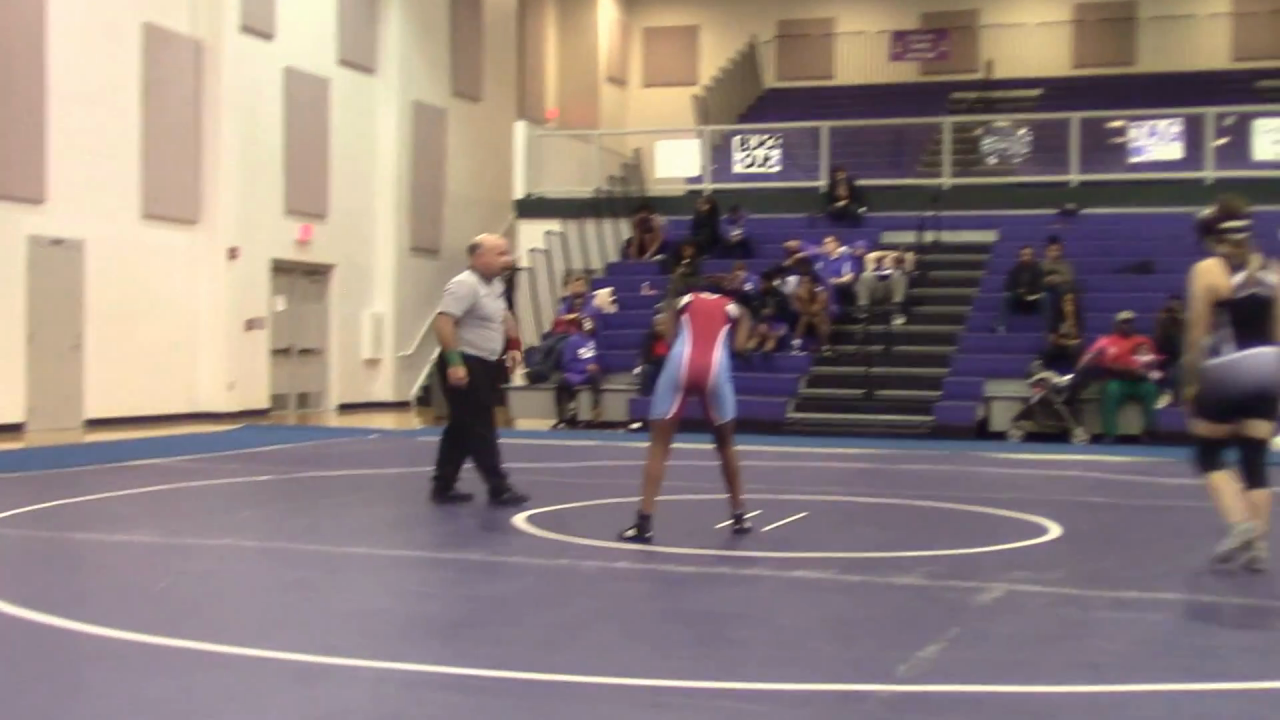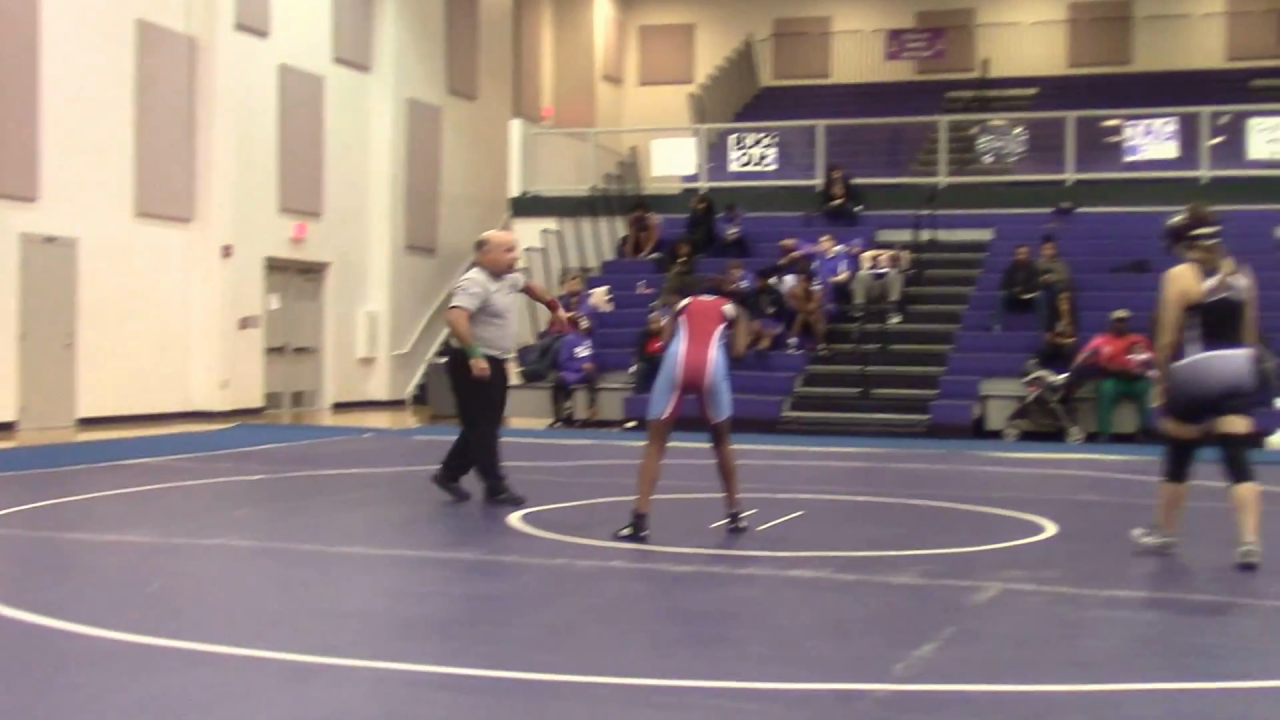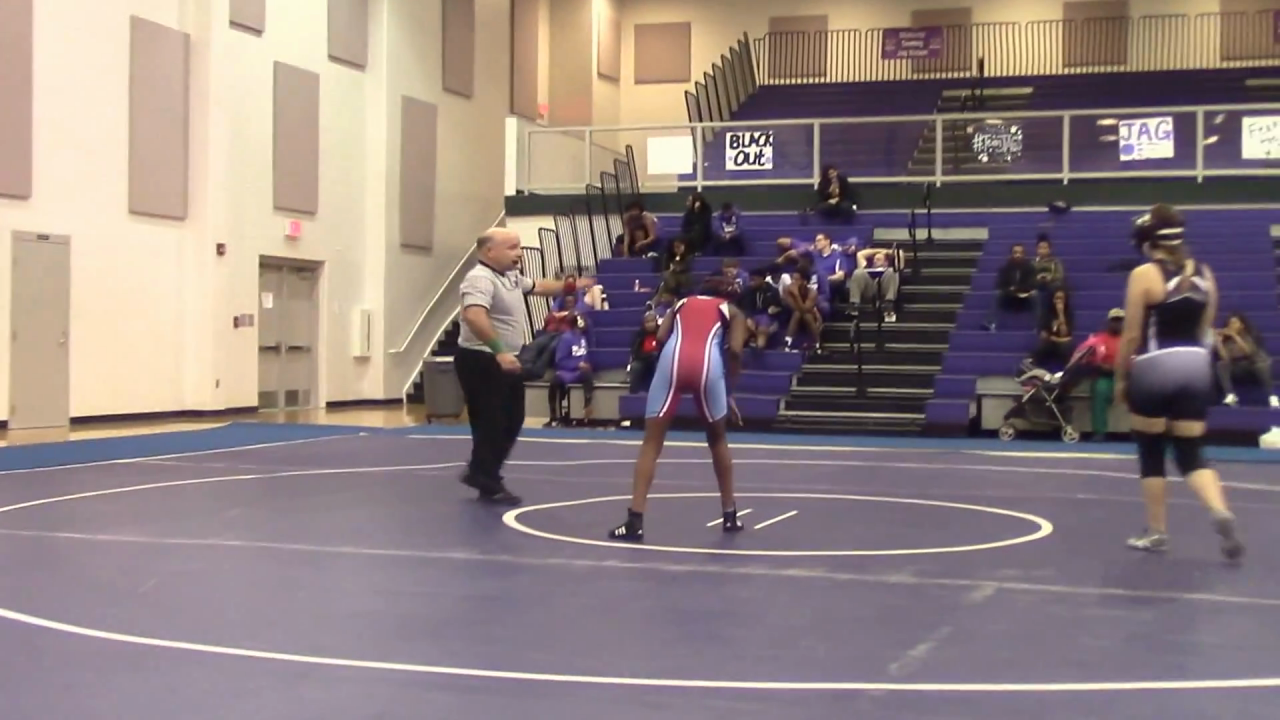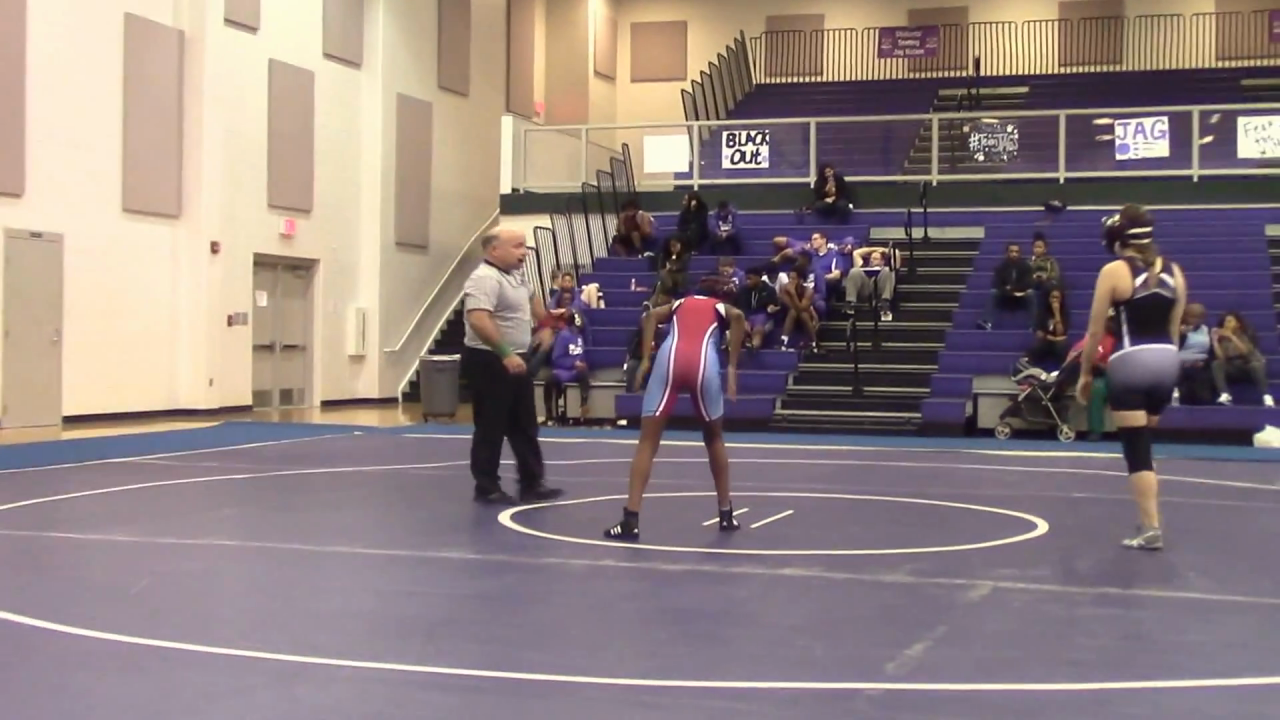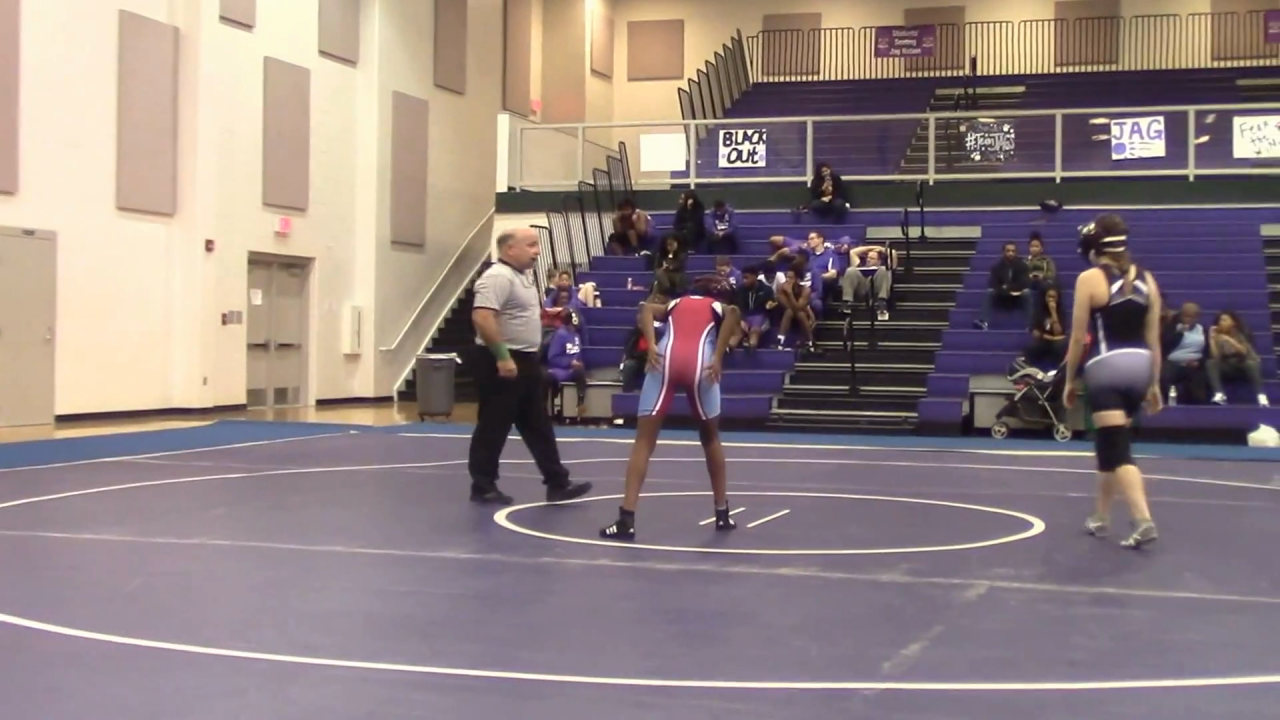
dt=0.2s
person 1, frame 1
left shoulder: (1206, 270)
left elbow: (1197, 334)
left wrist: (1190, 382)
left hip: (1228, 370)
left knee: (1209, 456)
left ankle: (1240, 525)
person 1, frame 2
left shoulder: (1179, 276)
right shoulder: (1240, 273)
left elbow: (1168, 338)
right elbow: (1248, 330)
left wrist: (1162, 382)
left hip: (1196, 371)
right hip: (1239, 367)
left knee: (1178, 458)
right knee: (1236, 459)
left ankle: (1164, 533)
right ankle: (1248, 542)
person 1, frame 3
left shoulder: (1144, 274)
right shoulder: (1203, 273)
left elbow: (1131, 336)
right elbow: (1204, 331)
left wrist: (1121, 378)
left hip: (1155, 367)
right hip: (1196, 367)
left knee: (1150, 454)
right knee: (1192, 456)
left ankle: (1156, 533)
right ankle: (1221, 513)
person 1, frame 4
left shoulder: (1113, 271)
right shoulder: (1172, 271)
left elbow: (1095, 330)
right elbow: (1174, 330)
left wrist: (1085, 373)
left hip: (1130, 364)
right hip: (1166, 362)
left knee: (1137, 450)
right knee: (1140, 445)
left ankle: (1152, 529)
right ankle: (1149, 517)
person 1, frame 5
left shoulder: (1089, 279)
right shoulder: (1145, 279)
left elbow: (1079, 337)
right elbow: (1153, 337)
left wrist: (1070, 380)
right wrist: (1153, 383)
left hip: (1105, 369)
right hip: (1138, 369)
left knee: (1116, 452)
right knee: (1113, 443)
left ankle: (1143, 520)
right ankle: (1100, 518)
person 2, frame 1
left shoulder: (495, 284)
right shoulder: (464, 285)
left elbow: (504, 318)
right elbow: (443, 323)
left wrist: (513, 347)
right wrist: (453, 363)
left hip: (486, 365)
right hip: (464, 367)
left knee: (462, 427)
right knee: (480, 428)
left ankle: (443, 486)
right ankle: (498, 488)
person 2, frame 2
left shoulder: (508, 278)
right shoulder: (473, 282)
left elbow: (530, 287)
right elbow: (455, 318)
left wrist: (554, 306)
right wrist: (474, 356)
left hip: (495, 364)
right hip: (471, 364)
left knee: (486, 425)
right knee: (484, 427)
left ankle: (449, 473)
right ankle: (495, 487)
person 2, frame 3
left shoulder: (511, 275)
right shoulder: (480, 279)
left elbow: (536, 286)
right elbow: (472, 317)
left wrist: (571, 286)
right wrist: (499, 352)
left hip: (507, 362)
right hip: (481, 363)
left knee: (512, 422)
right knee: (490, 426)
left ankle: (478, 472)
right ankle: (491, 487)
person 2, frame 4
left shoulder: (516, 274)
right shoulder: (485, 279)
left elbow: (532, 298)
right elbow: (477, 319)
left wrist: (545, 326)
right wrist: (507, 354)
left hip: (518, 360)
right hip: (489, 362)
left knee: (525, 425)
right knee: (491, 427)
left ankle: (531, 483)
right ankle: (487, 487)
person 2, frame 5
left shoulder: (525, 275)
right shoulder: (498, 277)
right elbow: (482, 317)
right wrist: (501, 356)
left hip: (526, 359)
right hip: (502, 362)
left knee: (539, 425)
right knee: (494, 426)
left ankle: (558, 483)
right ankle: (483, 486)
person 3, frame 1
left shoulder: (685, 301)
right shoulder: (736, 309)
left elbow: (670, 339)
right elbow: (739, 346)
left hip: (680, 364)
right hip: (714, 367)
left knee: (659, 446)
right knee: (725, 445)
left ankle: (644, 523)
right ankle: (739, 516)
person 3, frame 2
left shoulder: (685, 303)
right shoulder: (734, 310)
left elbow: (666, 342)
right elbow: (738, 351)
left hip: (676, 362)
right hip: (711, 366)
left knee: (655, 444)
right knee: (722, 443)
left ankle: (640, 522)
right ankle: (734, 515)
person 3, frame 3
left shoulder: (682, 304)
right shoulder: (730, 310)
left elbow: (661, 337)
right elbow: (736, 349)
right wrist: (730, 394)
left hip: (673, 360)
right hip: (707, 363)
left knee: (651, 444)
right knee: (717, 441)
left ankle: (635, 521)
right ankle: (730, 515)
person 3, frame 4
left shoulder: (679, 304)
right shoulder: (724, 308)
left elbow: (652, 315)
right elbow: (738, 317)
left wrist: (645, 358)
right wrist: (732, 366)
left hip: (669, 360)
right hip: (704, 363)
left knee: (647, 443)
right knee: (714, 440)
left ankle: (630, 521)
right ankle: (726, 514)
person 3, frame 5
left shoulder: (675, 304)
right shoulder: (720, 307)
left elbow: (646, 309)
right elbow: (733, 311)
left wrist: (651, 346)
right wrist: (718, 356)
left hip: (666, 360)
right hip: (699, 362)
left knee: (644, 442)
right knee: (711, 439)
left ankle: (626, 520)
right ankle: (722, 514)
